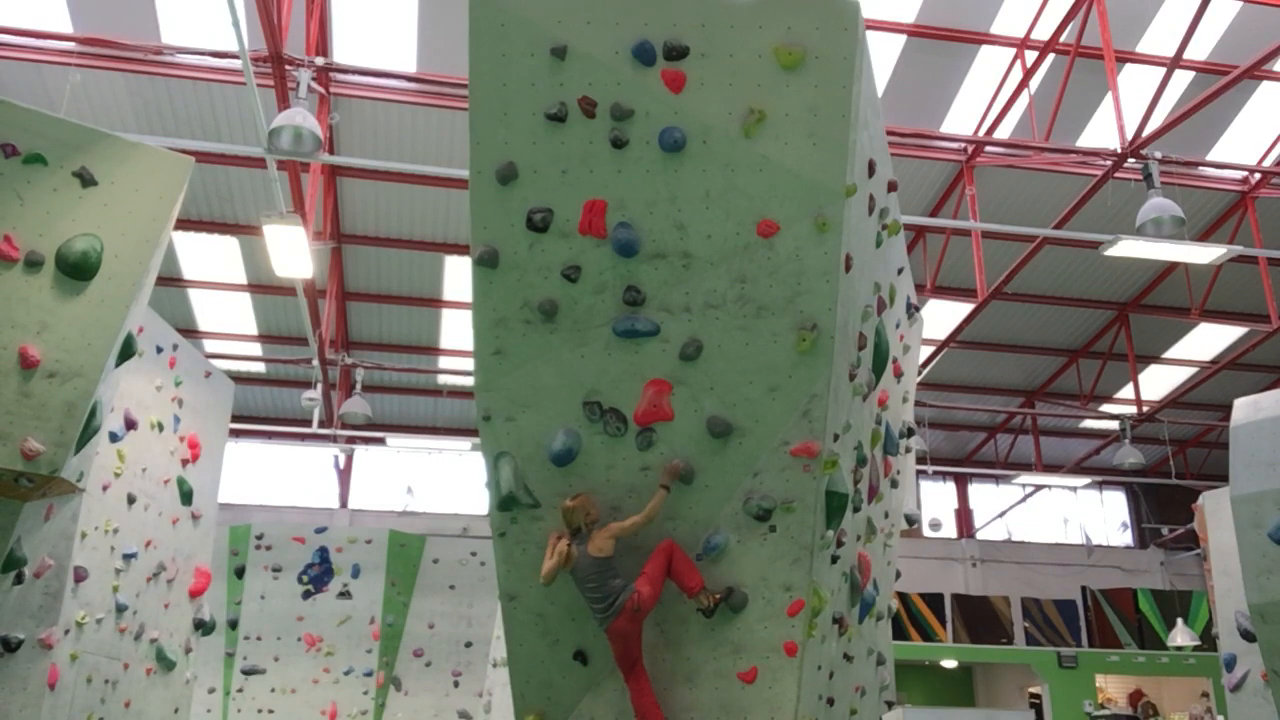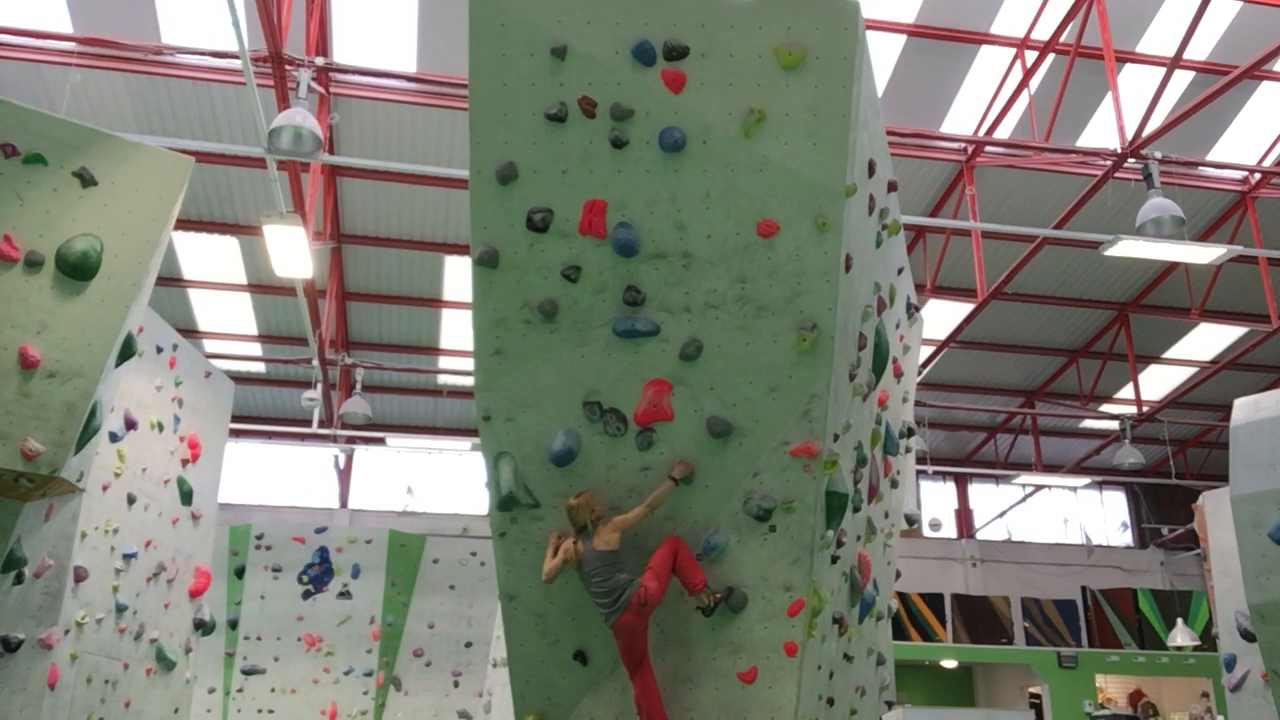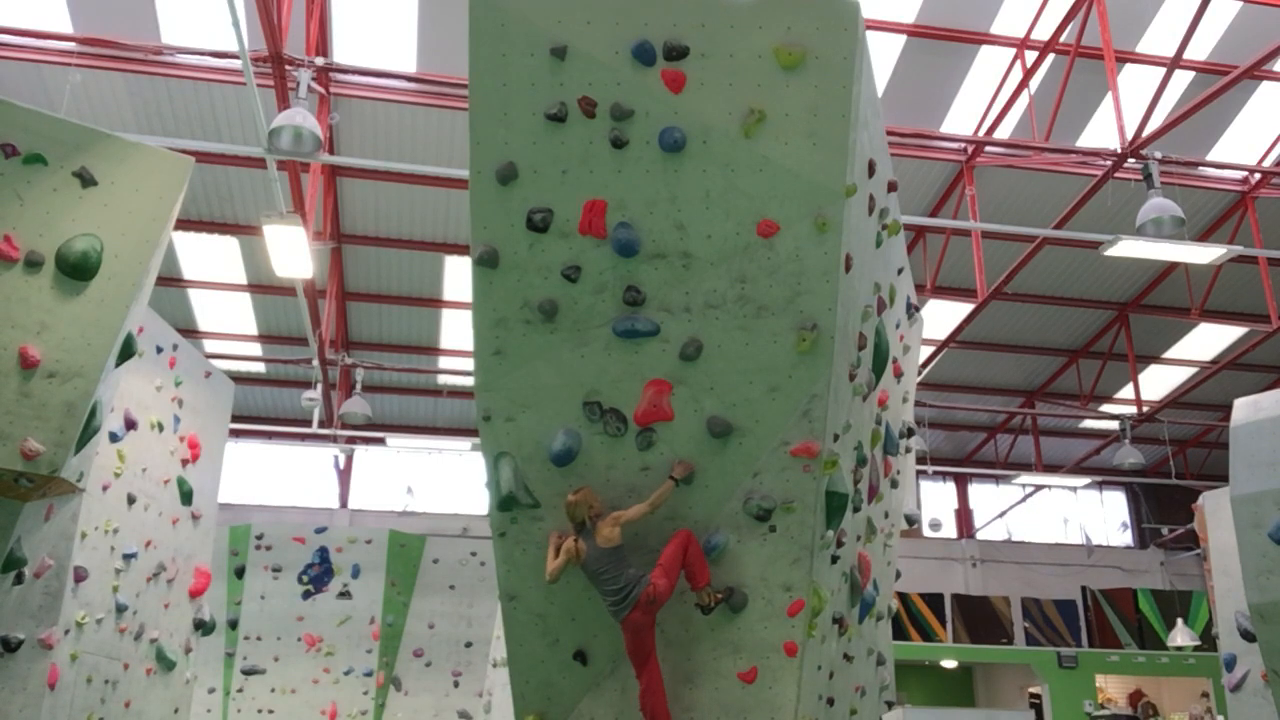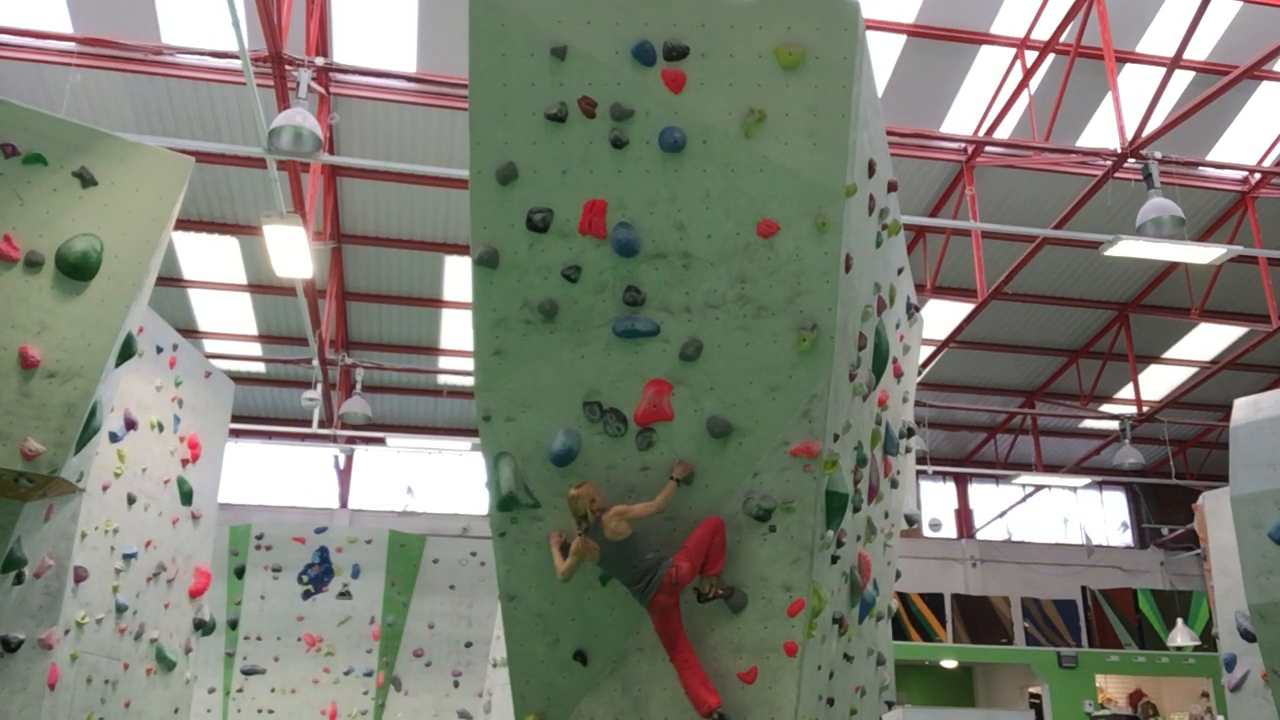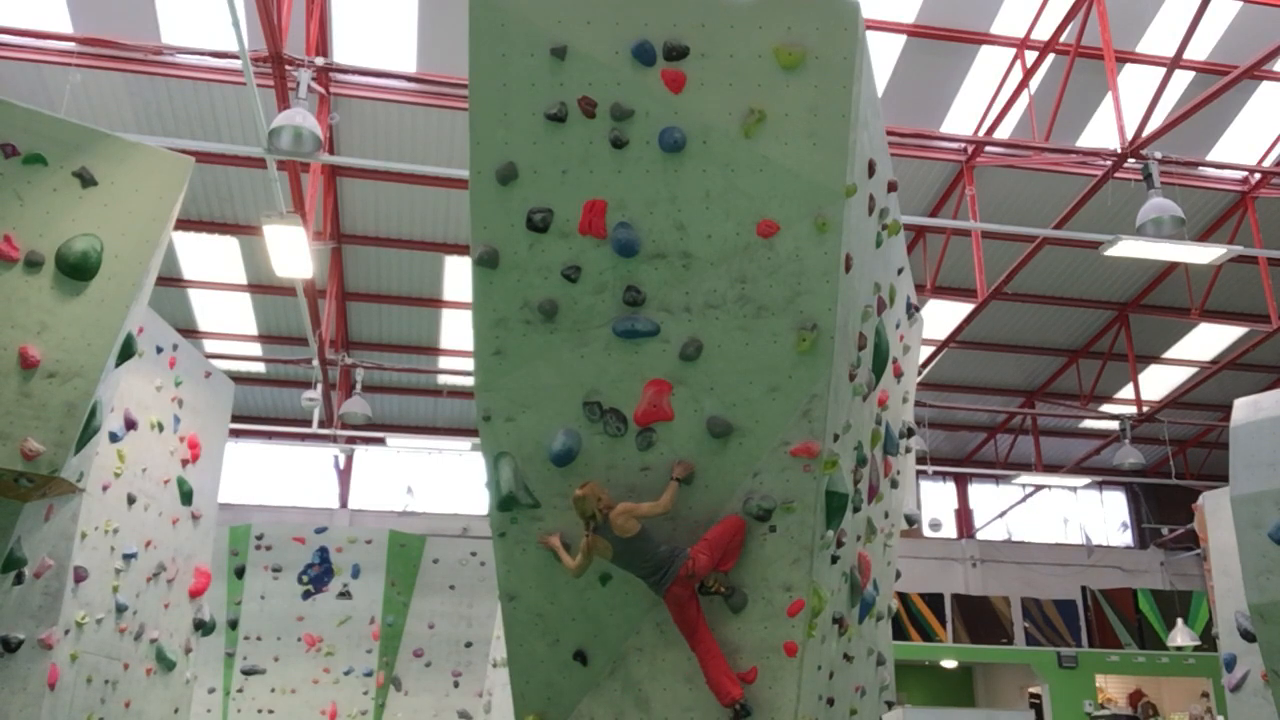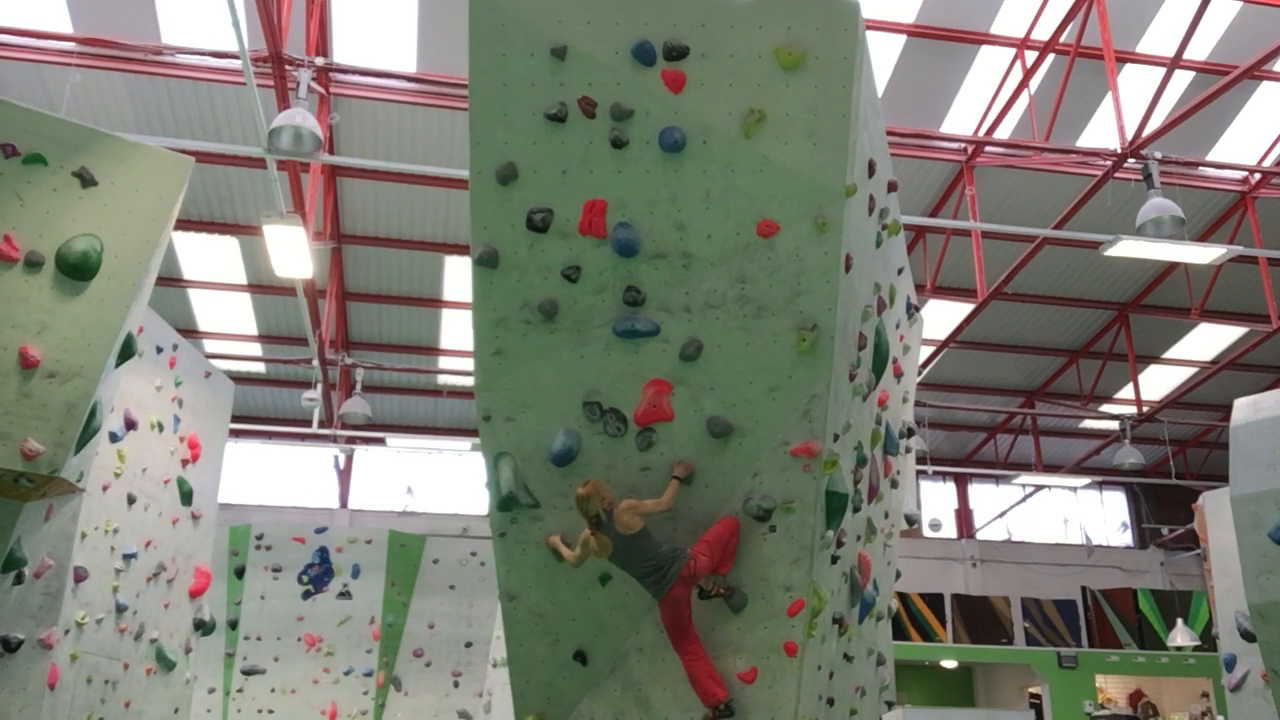
dt=0.3s
person 1, frame 1
left shoulder: (563, 548)
right shoulder: (605, 534)
left elbow: (545, 579)
right elbow: (647, 516)
left wrist: (551, 546)
right wrist: (666, 483)
left hip: (614, 625)
right hip: (634, 602)
left knee: (635, 678)
right knee: (667, 548)
right ankle: (702, 599)
person 1, frame 2
left shoulder: (569, 546)
right shoulder: (611, 528)
left elbow: (547, 576)
right elbow: (649, 505)
left wrist: (551, 546)
right wrist: (675, 477)
left hip: (619, 621)
right hip: (640, 597)
left knee: (641, 678)
right knee: (673, 543)
right ankle: (703, 596)
person 1, frame 3
left shoulder: (571, 545)
right shoulder: (610, 523)
left elbow: (551, 576)
right elbow: (651, 505)
left wrist: (552, 546)
right wrist: (675, 478)
left hip: (628, 617)
right hip: (649, 592)
left knee: (646, 675)
right knee: (684, 538)
right ankle: (704, 595)
person 1, frame 4
left shoulder: (580, 544)
right shoulder: (615, 516)
left elbow: (563, 575)
right elbow: (657, 506)
left wrist: (555, 546)
right wrist: (676, 478)
left hip: (654, 600)
right hip: (671, 575)
left knee: (681, 655)
right knee: (714, 524)
right ankle: (708, 584)
person 1, frame 5
left shoulder: (590, 541)
right shoulder: (621, 513)
left elbow: (575, 570)
right elbow: (663, 506)
left wrist: (556, 545)
right wrist: (676, 478)
left hip: (671, 590)
right hip: (687, 565)
left knee: (702, 644)
right knee: (735, 523)
right ankle: (714, 580)
person 1, frame 6
left shoulder: (589, 538)
right shoulder: (626, 510)
left elbow: (575, 561)
right elbow: (665, 504)
left wrist: (557, 543)
right wrist: (677, 477)
left hip: (666, 593)
right hip: (687, 566)
left knee: (687, 648)
right knee: (729, 524)
right ankle: (713, 583)
